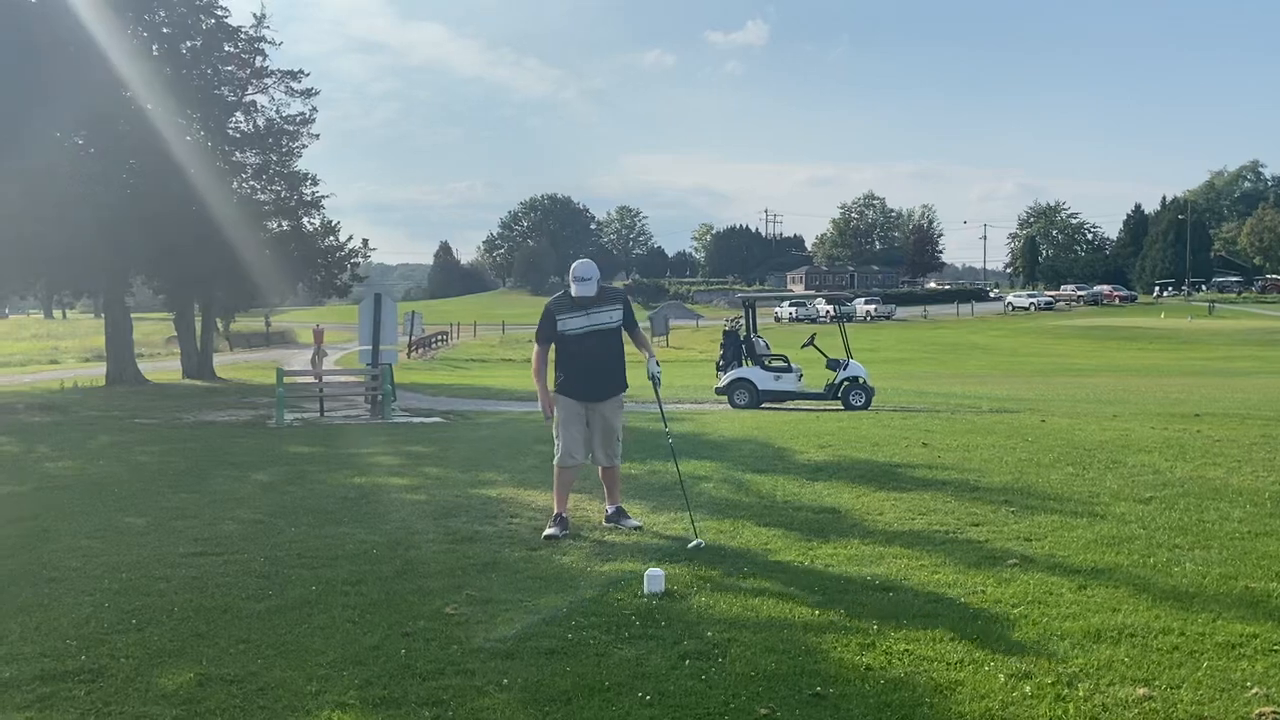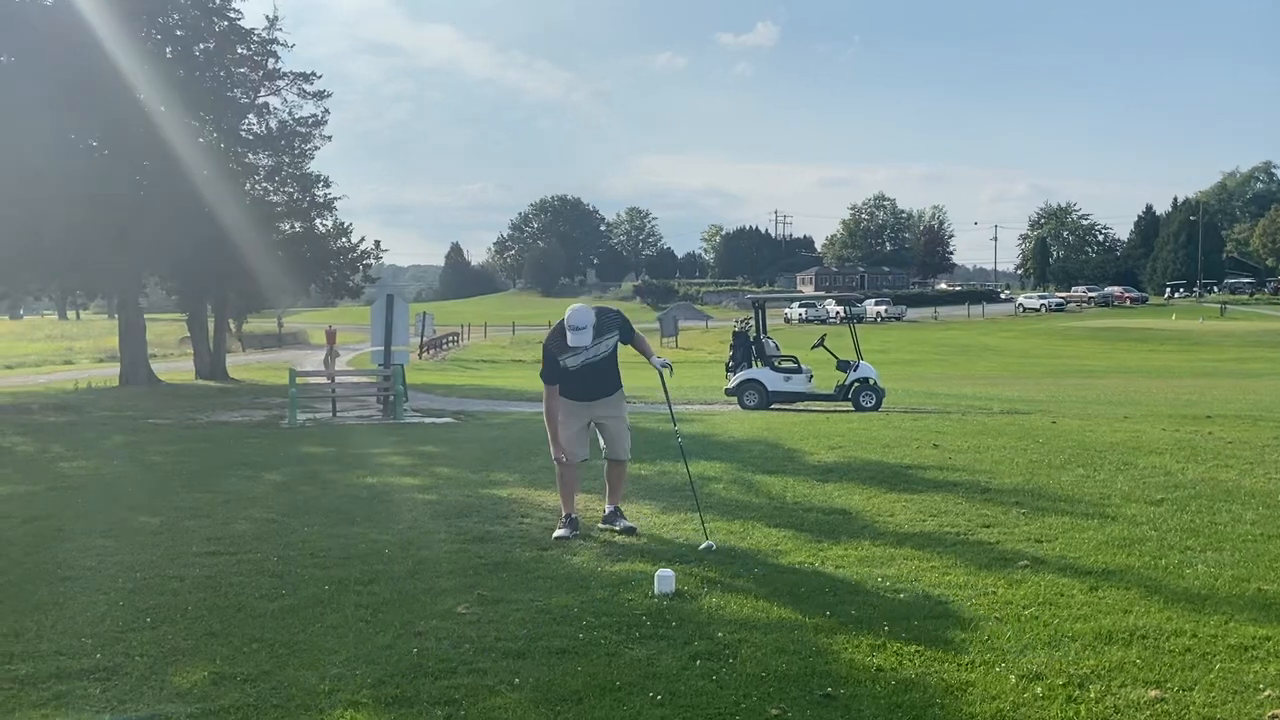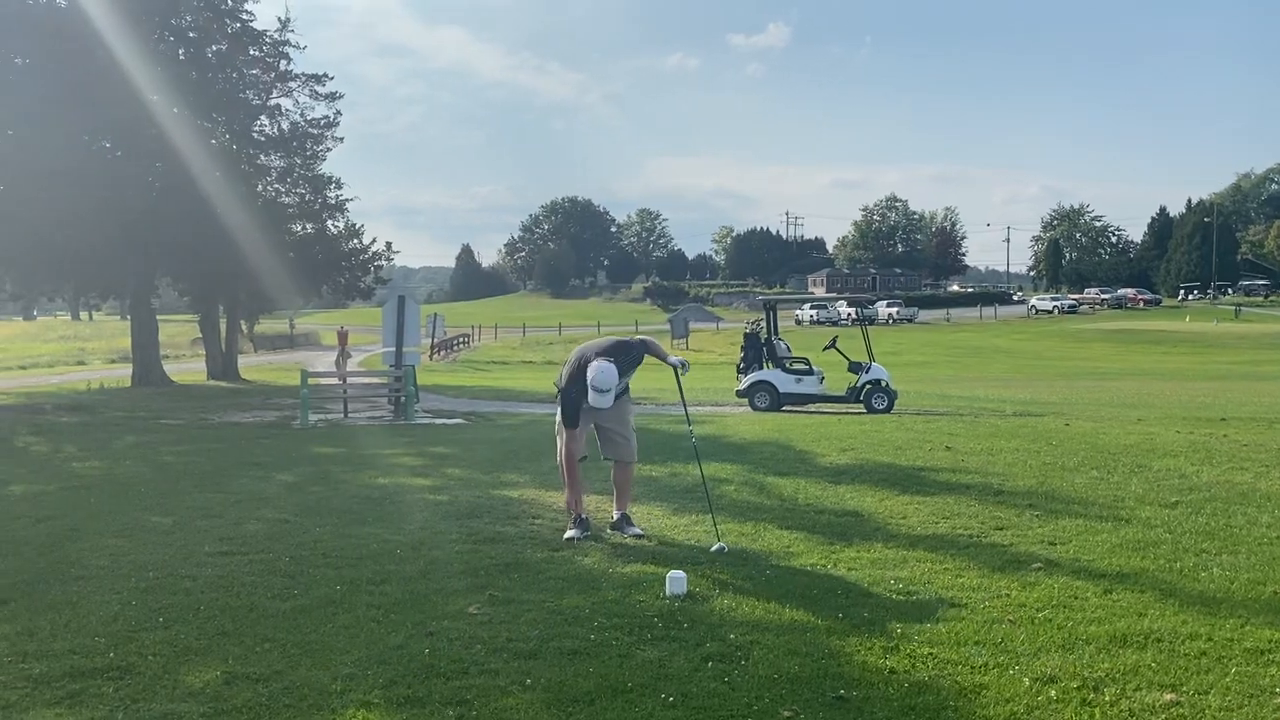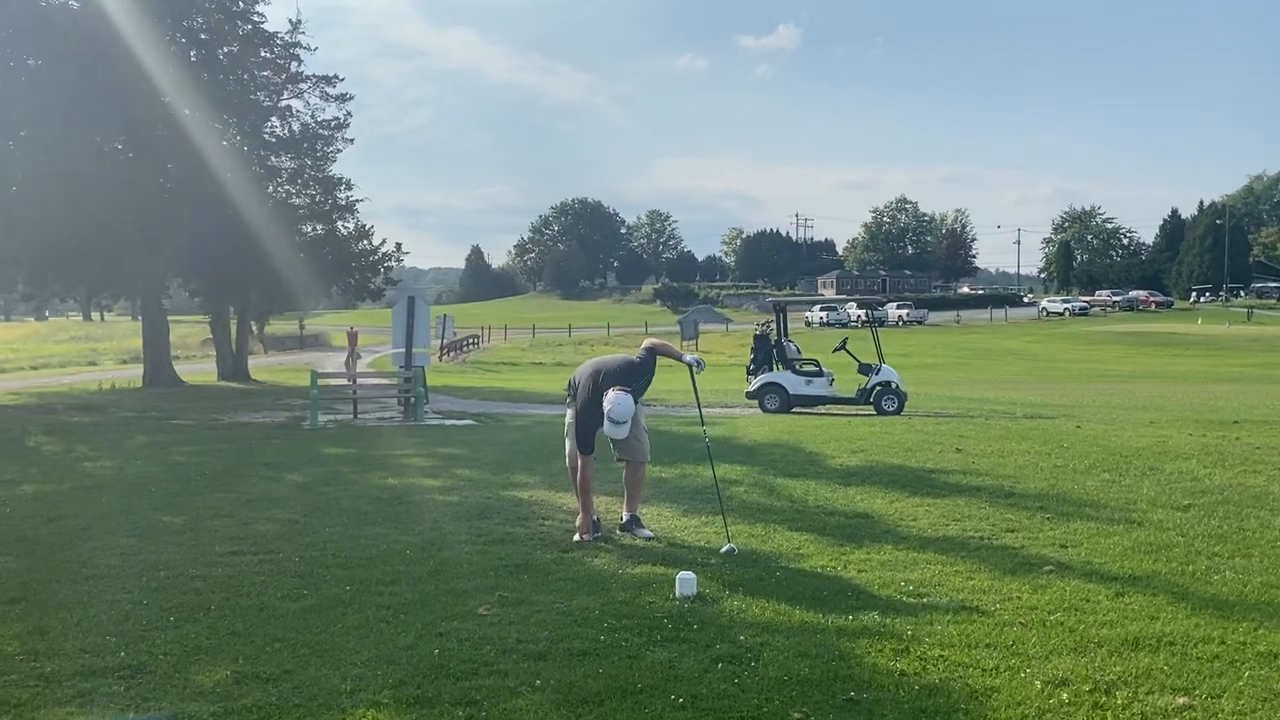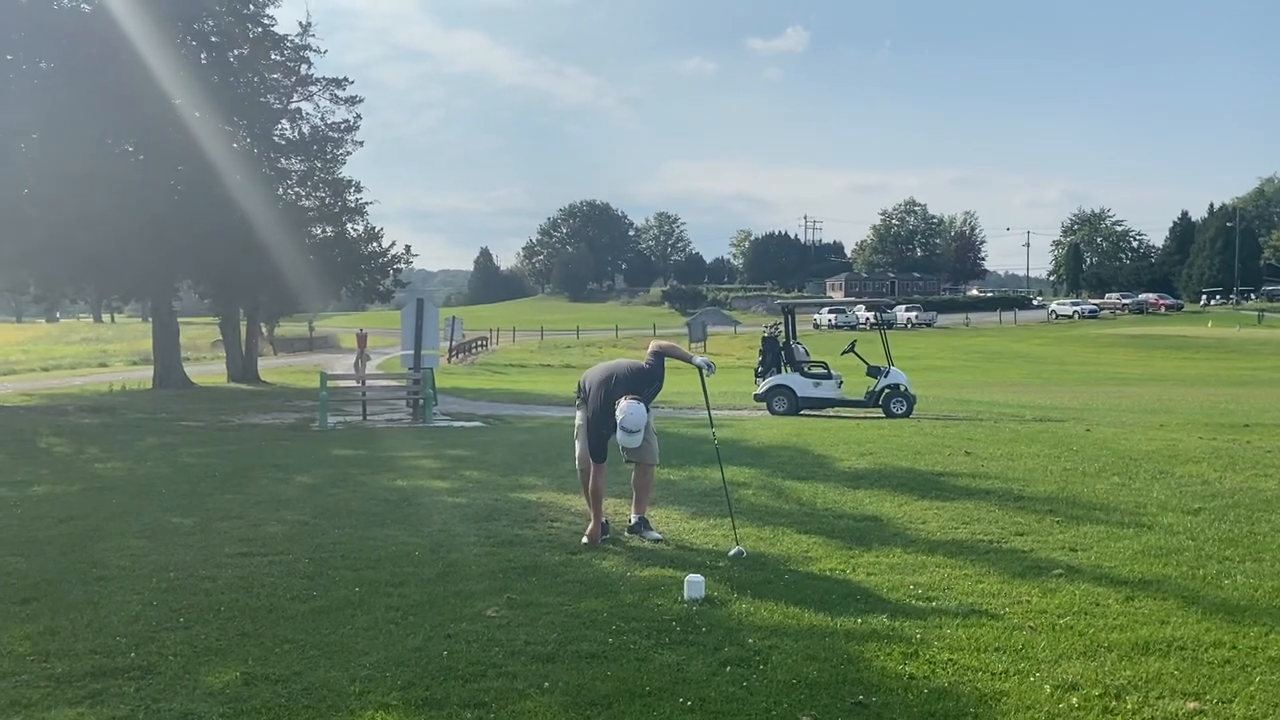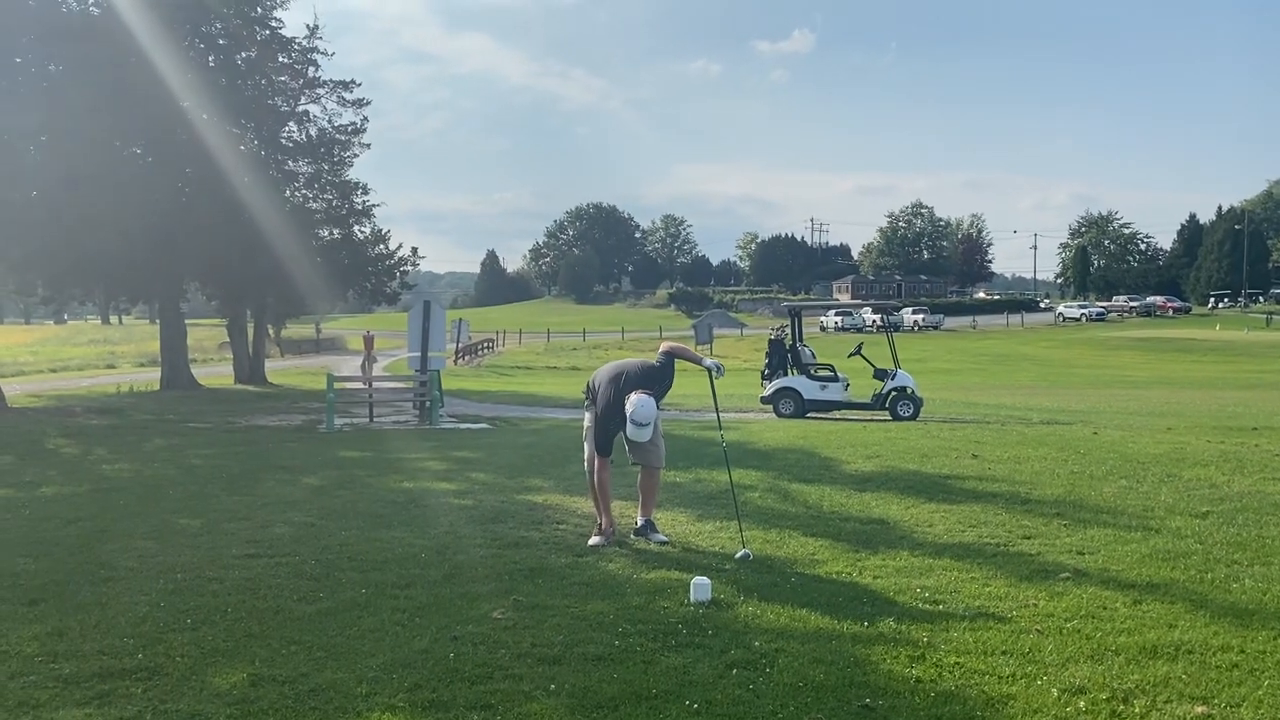
dt=0.3s
person 1, frame 1
left shoulder: (618, 298)
right shoulder: (554, 308)
left elbow: (635, 331)
right elbow: (541, 353)
left wrist: (650, 357)
right wrist: (544, 395)
left hip: (609, 395)
right hip: (568, 397)
left knee: (609, 456)
right knee: (566, 456)
left ankle: (614, 510)
right ankle: (559, 517)
person 1, frame 2
left shoulder: (612, 318)
right shoulder: (554, 342)
left elbow: (634, 337)
right elbow: (550, 395)
left wrist: (652, 358)
right wrist: (554, 442)
left hip: (610, 397)
right hip: (570, 400)
left knee: (619, 452)
right knee: (568, 458)
left ankle: (612, 511)
right ankle: (569, 518)
person 1, frame 3
left shoulder: (627, 352)
right shoulder: (572, 387)
left elbow: (643, 340)
right elbow: (571, 439)
left wrist: (668, 358)
right wrist: (571, 488)
left hip: (618, 398)
right hip: (577, 402)
left knee: (626, 454)
right knee: (568, 455)
left ankle: (620, 516)
right ankle: (578, 518)
person 1, frame 4
left shoulder: (640, 371)
right shoulder: (586, 410)
left elbow: (650, 343)
right elbow: (585, 466)
left wrist: (683, 357)
right wrist: (584, 514)
left hip: (626, 400)
right hip: (582, 398)
left knee: (639, 454)
right knee: (575, 458)
left ankle: (630, 517)
right ankle: (591, 520)
person 1, frame 5
left shoulder: (650, 377)
right shoulder: (599, 419)
left elbow: (656, 345)
right elbow: (597, 473)
left wrist: (692, 358)
right wrist: (595, 522)
left hip: (634, 391)
right hip: (590, 400)
left knee: (648, 457)
right knee: (585, 462)
left ankle: (638, 520)
right ankle: (600, 522)
person 1, frame 6
left shoulder: (660, 377)
right shoulder: (608, 414)
left elbow: (667, 346)
right elbow: (602, 466)
left wrist: (703, 360)
right wrist: (607, 515)
left hip: (643, 405)
right hip: (599, 400)
left knee: (654, 459)
right knee: (593, 462)
left ankle: (644, 522)
right ankle: (602, 523)
